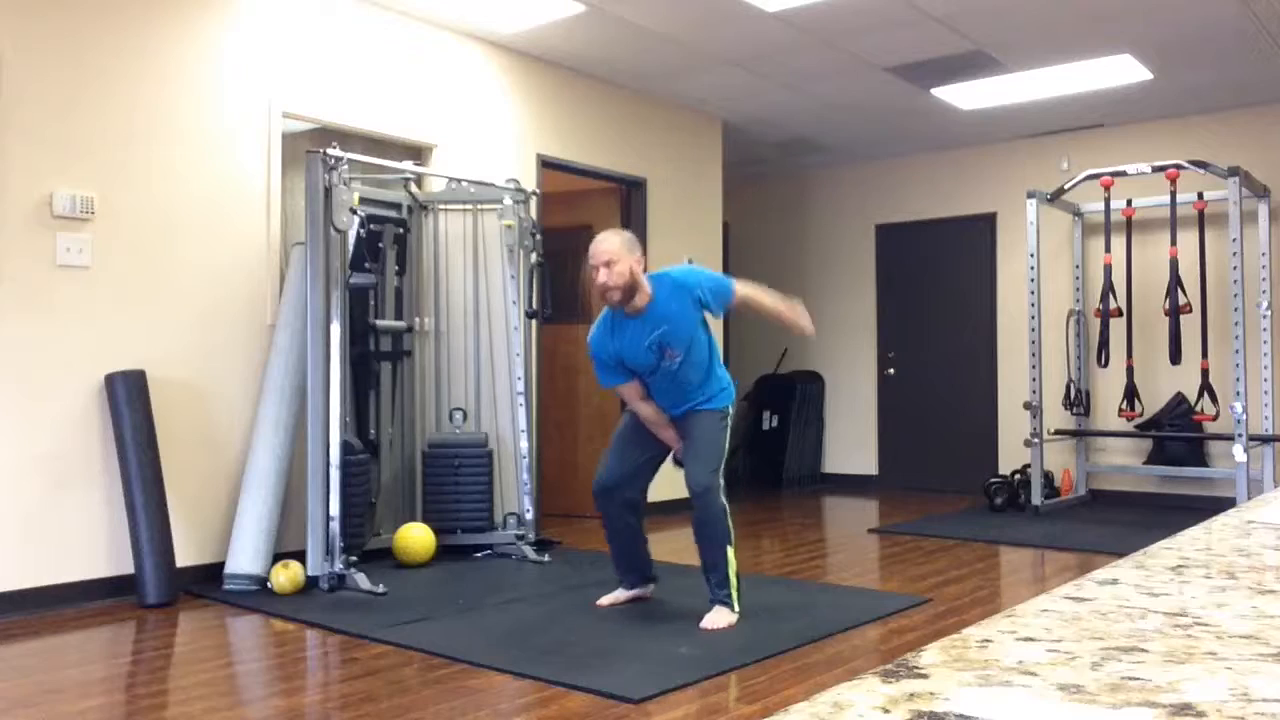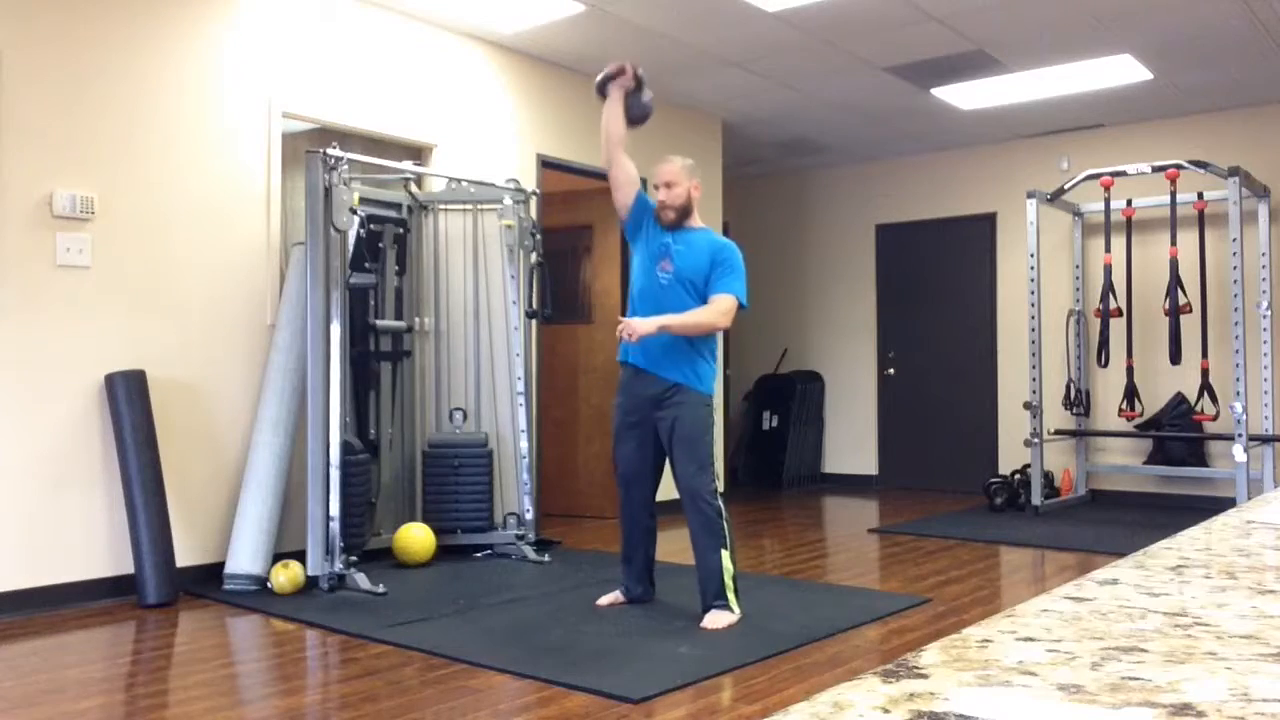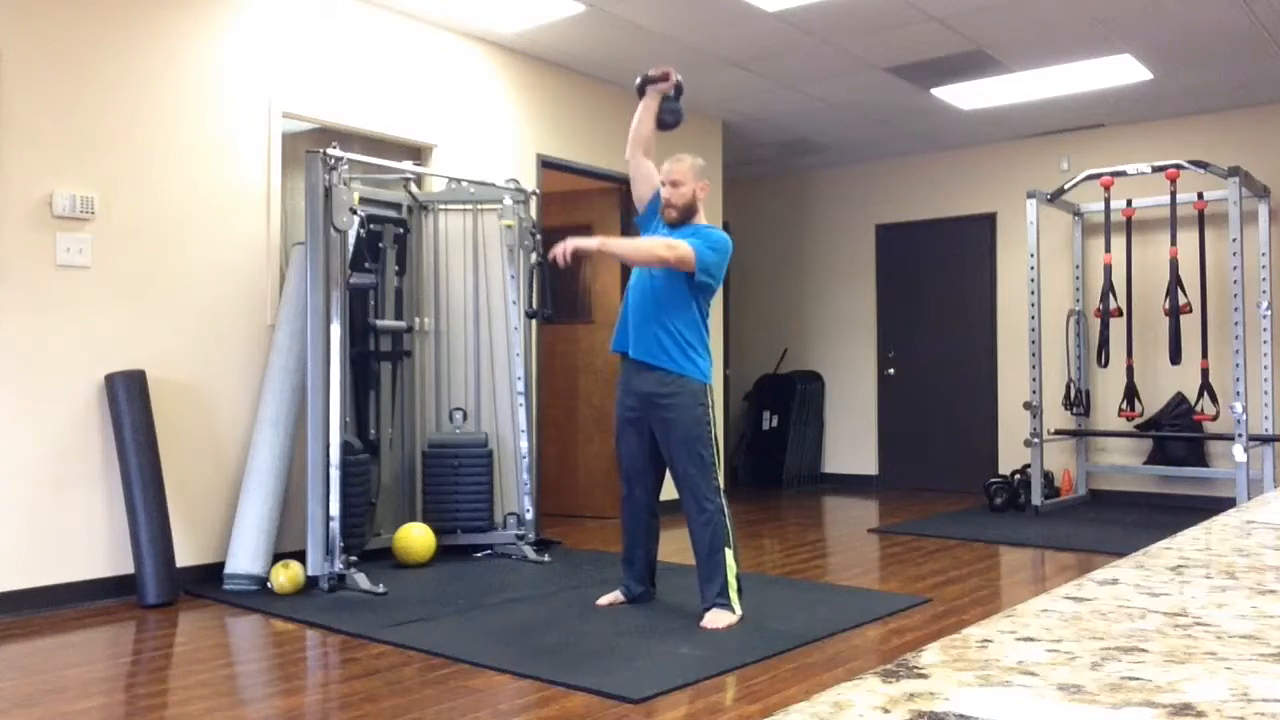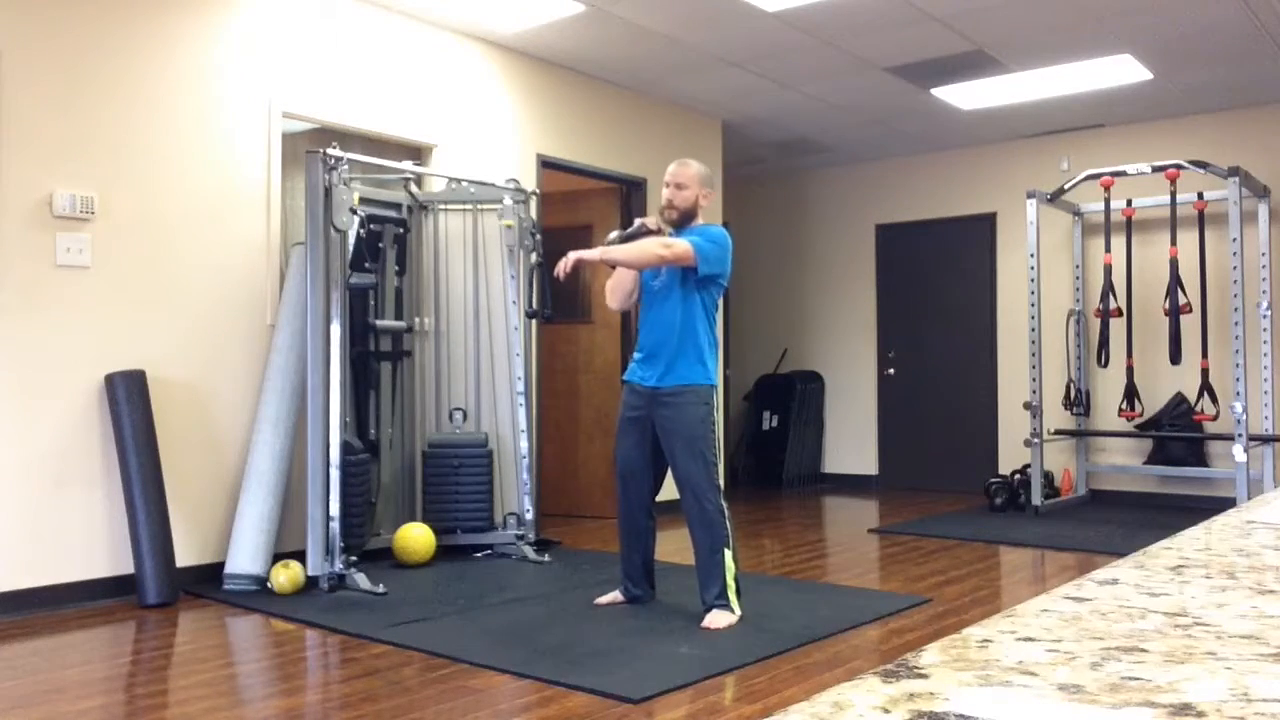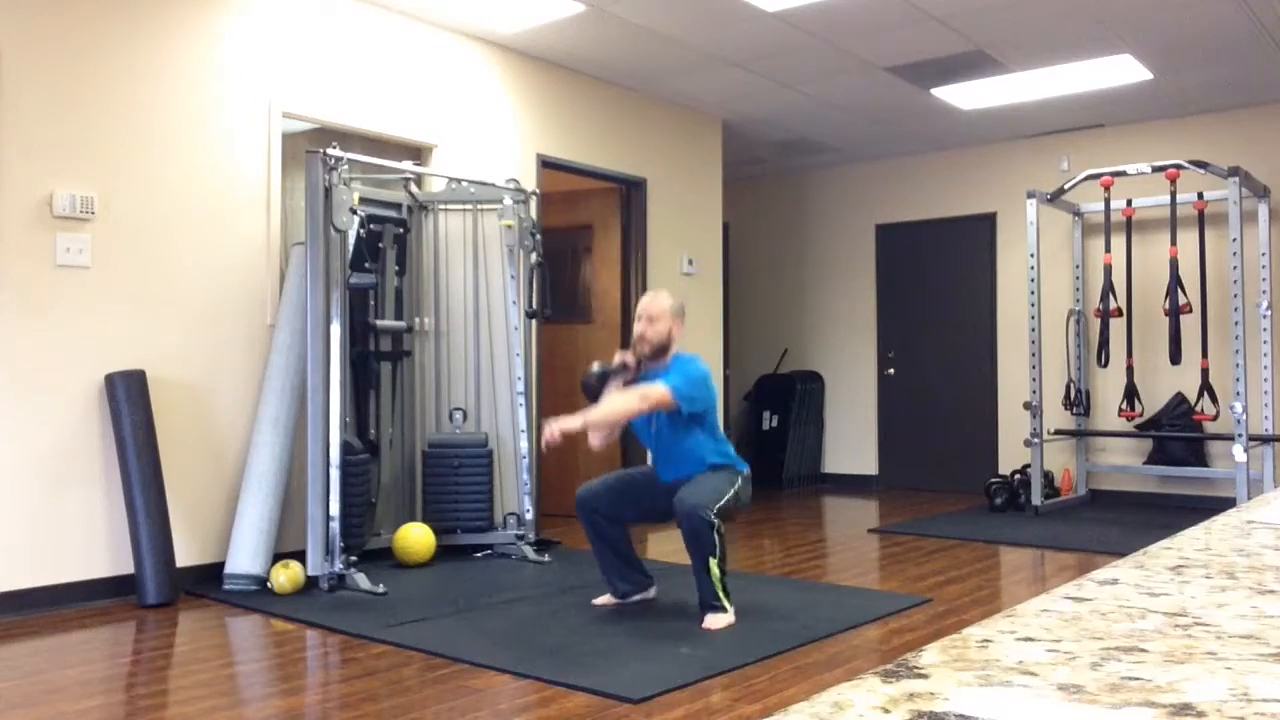
dt=0.7s
person 1, frame 1
left shoulder: (684, 285)
right shoulder: (603, 338)
left elbow: (743, 293)
right elbow: (638, 401)
left wrist: (790, 312)
right wrist: (678, 446)
left hip: (706, 406)
right hip: (650, 413)
left knee: (704, 488)
right knee: (610, 487)
left ankle: (724, 600)
right ankle: (637, 579)
person 1, frame 2
left shoulder: (721, 252)
right shoulder: (645, 227)
left elbow: (720, 316)
right elbow: (615, 160)
left wrist: (657, 323)
right wrist: (614, 97)
left hip: (687, 389)
right hip: (635, 382)
left knee: (699, 494)
right knee: (632, 490)
left ankle: (722, 599)
right ankle: (635, 585)
person 1, frame 3
left shoulder: (714, 242)
right shoulder: (653, 218)
left elbow: (663, 253)
right elbow: (635, 154)
left wrist: (592, 243)
right wrist: (654, 94)
left hip: (681, 383)
right hip: (635, 376)
left knee: (700, 493)
right knee: (636, 489)
left ankle: (723, 598)
right ankle: (636, 584)
person 1, frame 4
left shoulder: (714, 241)
right shoulder: (653, 244)
left elbow: (665, 251)
right elbow: (617, 301)
left wrist: (596, 253)
right wrist: (632, 244)
left hip: (687, 388)
right hip: (639, 385)
left knee: (700, 494)
right knee: (632, 491)
left ankle: (722, 599)
right ankle: (636, 585)
person 1, frame 5
left shoulder: (691, 374)
right shoulder: (632, 376)
left elbow: (643, 402)
right elbow: (599, 440)
left wrist: (575, 421)
right wrist: (615, 382)
left hip: (718, 477)
right hip: (666, 479)
left knee: (692, 506)
right knee: (591, 499)
left ankle: (717, 602)
right ankle: (632, 583)
